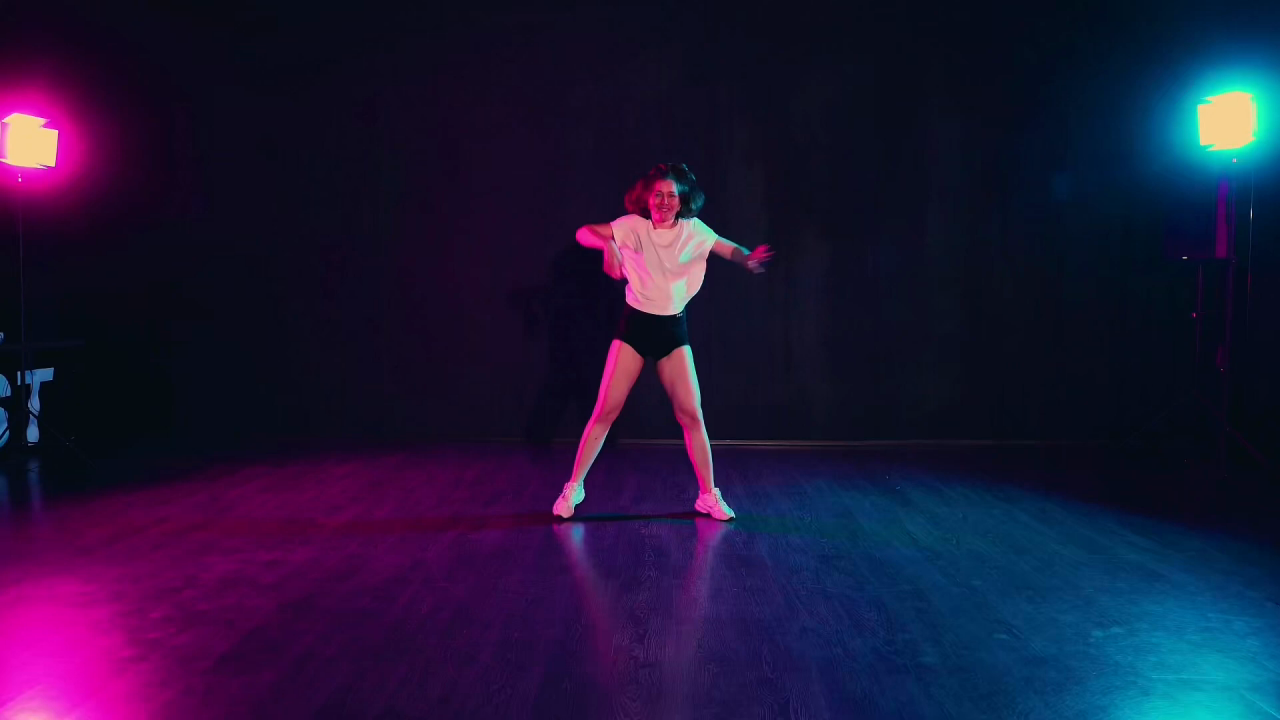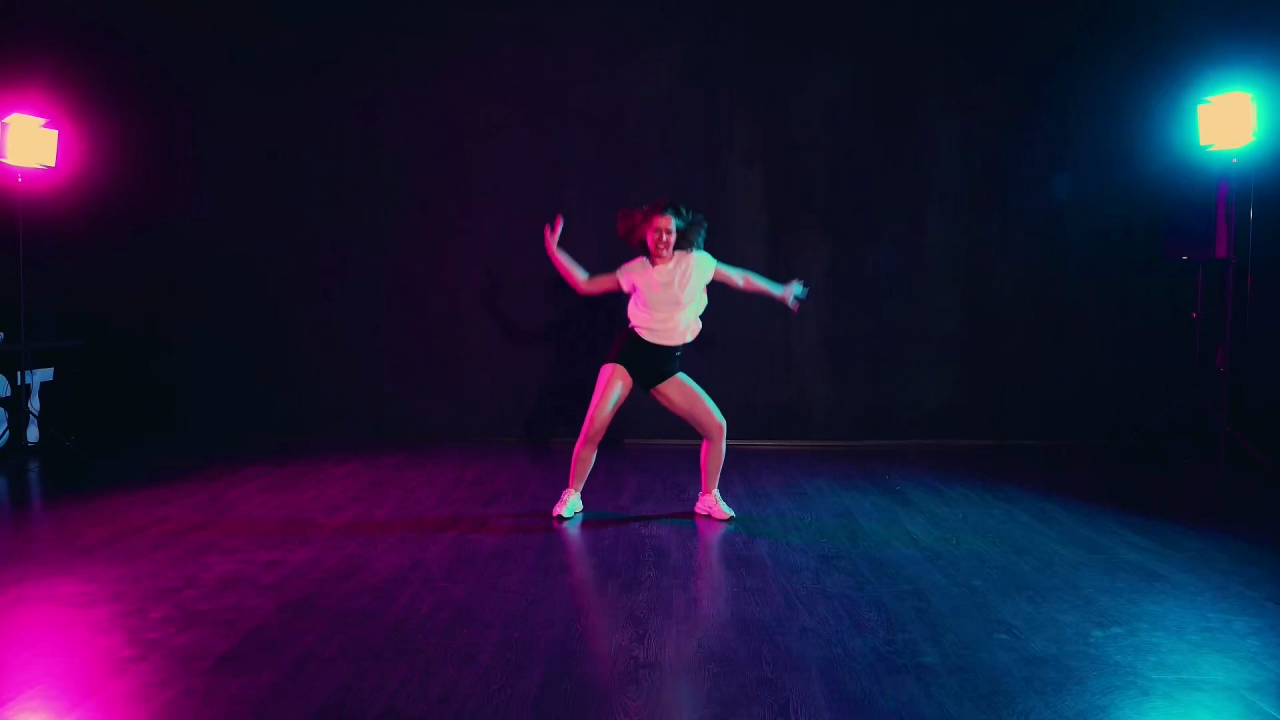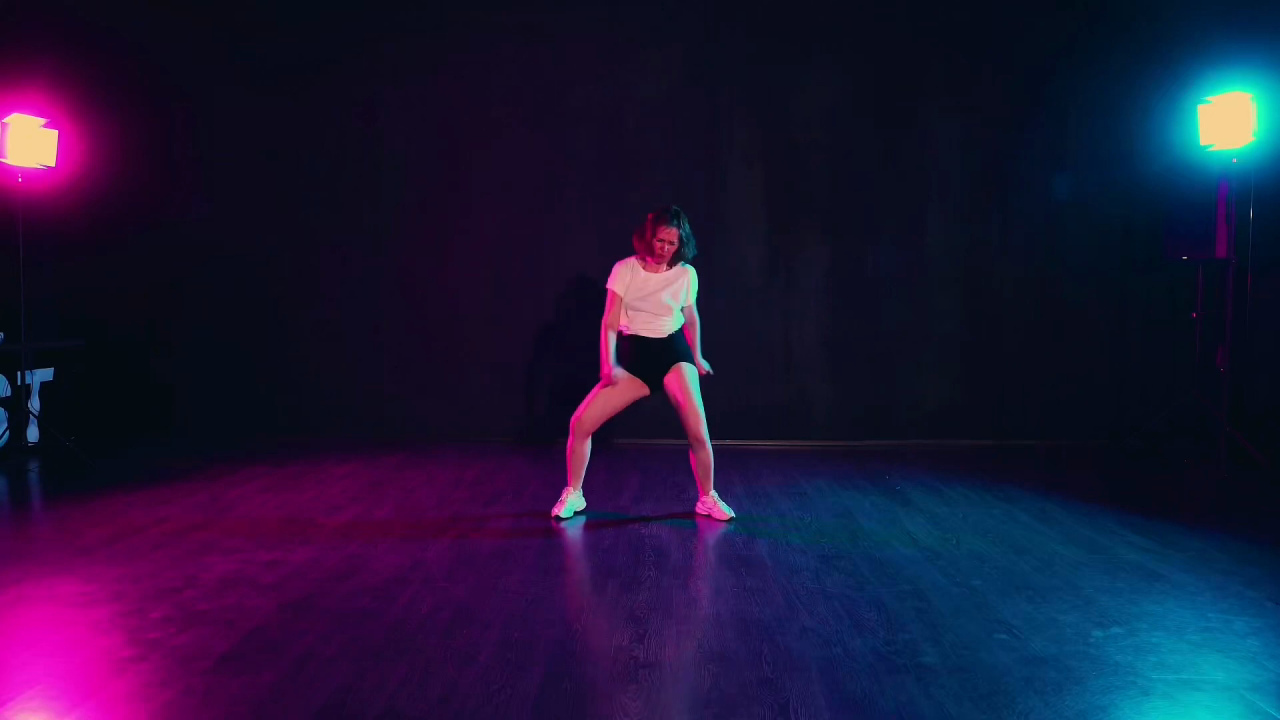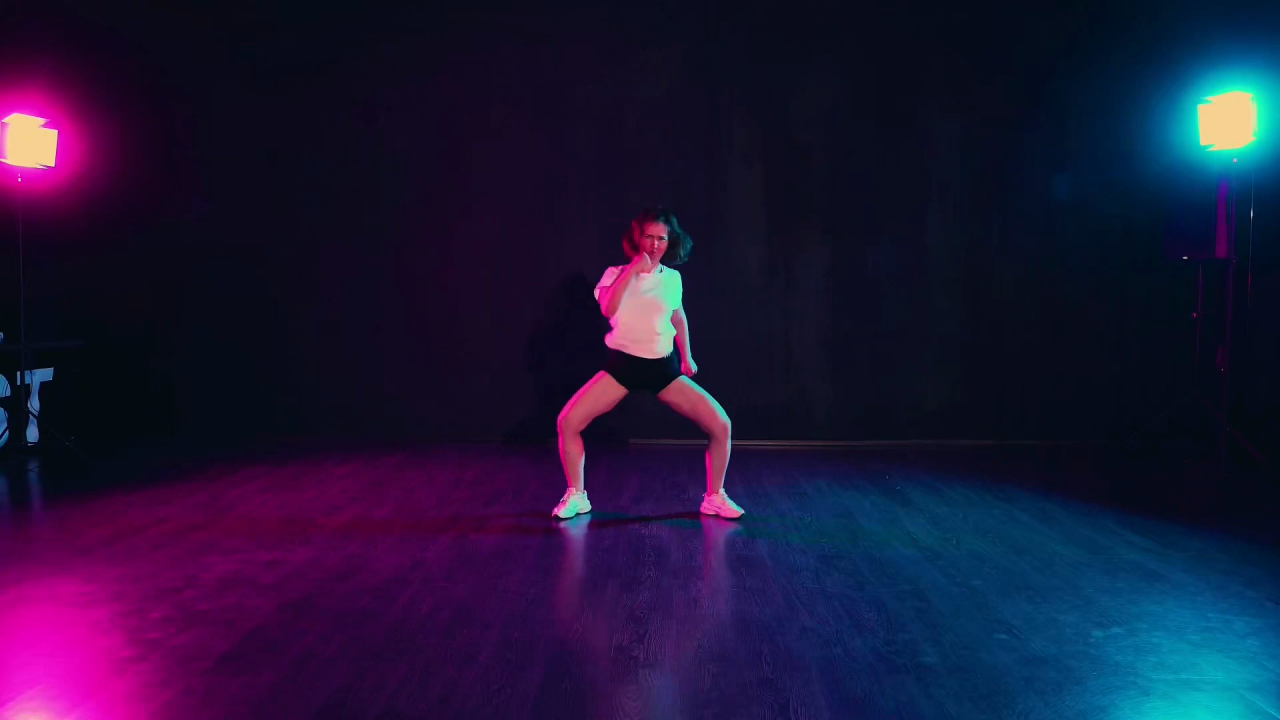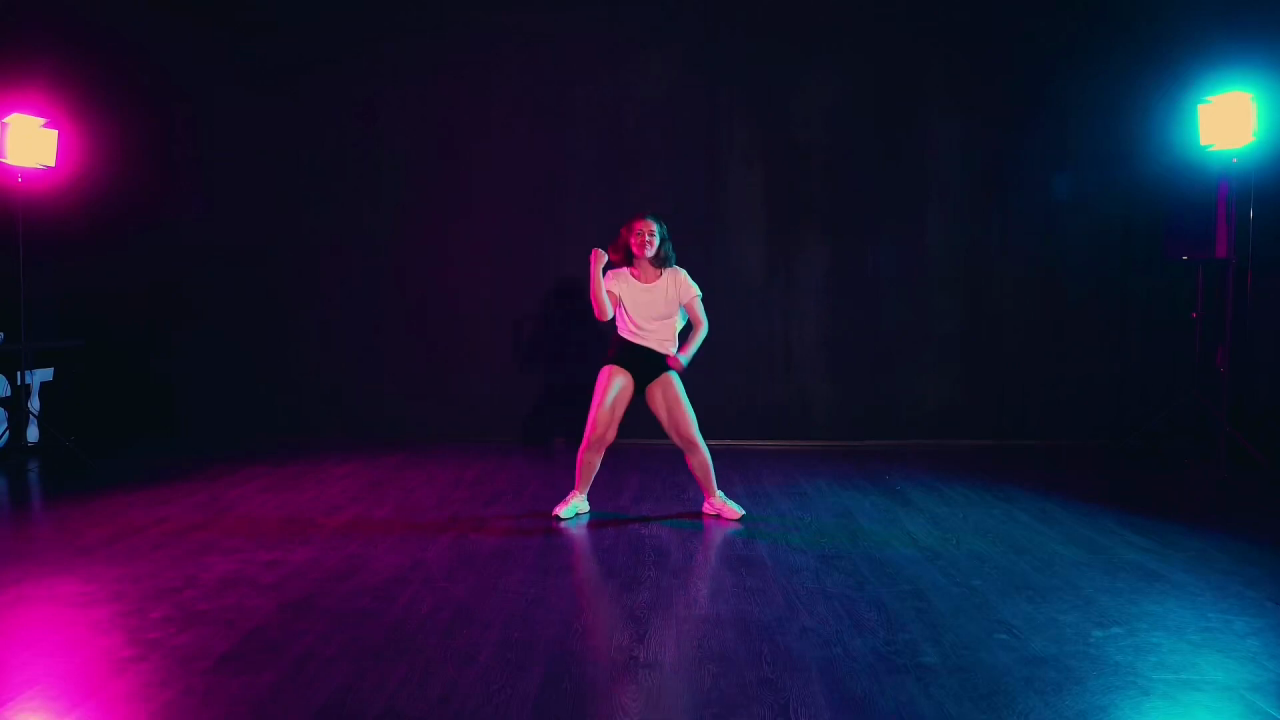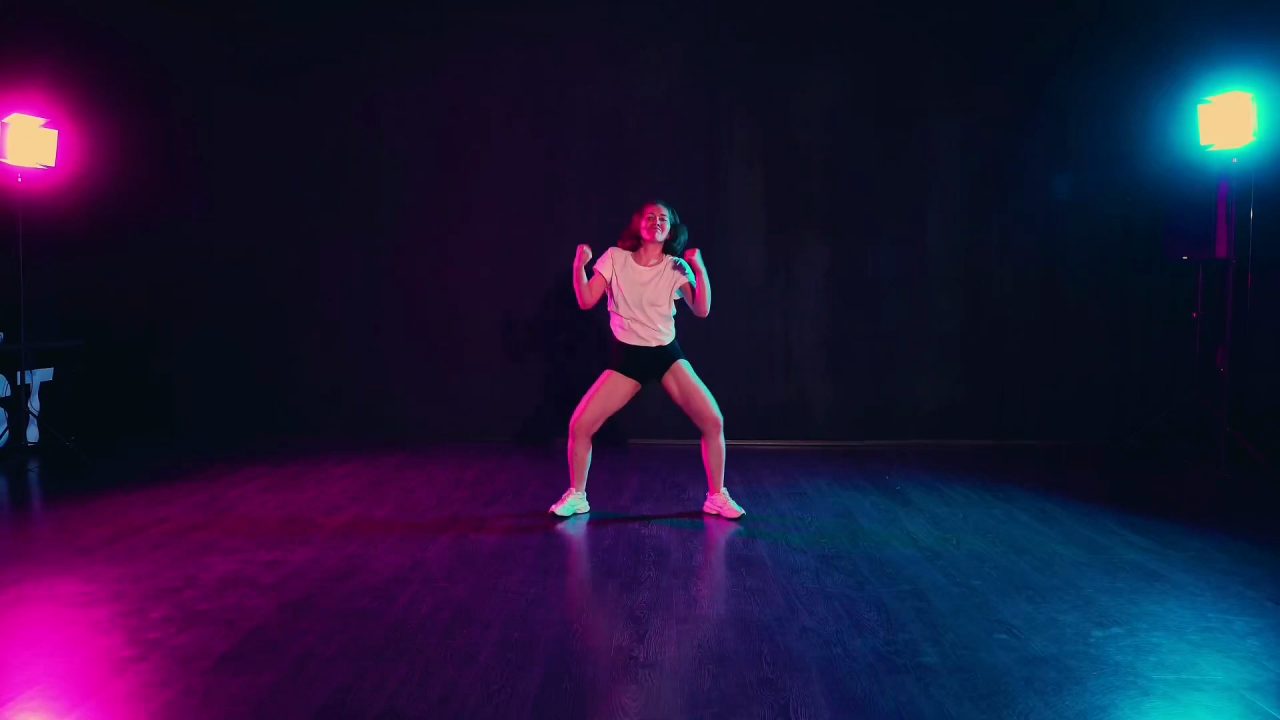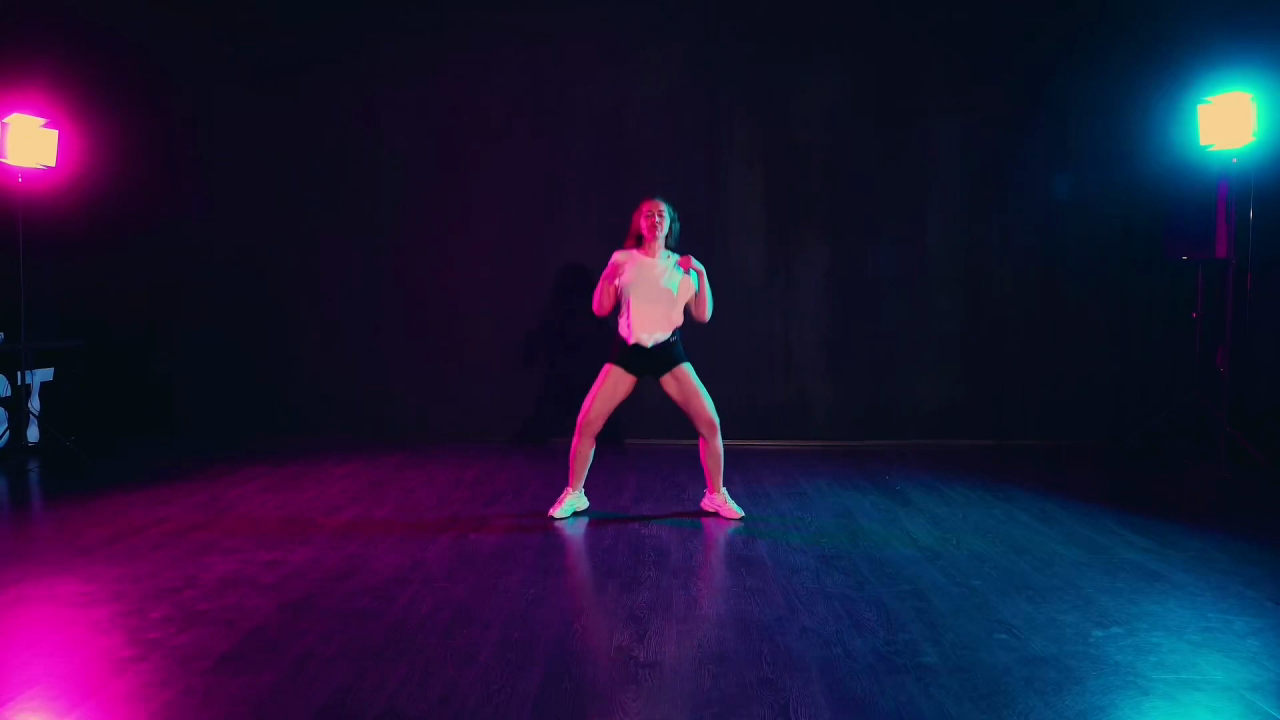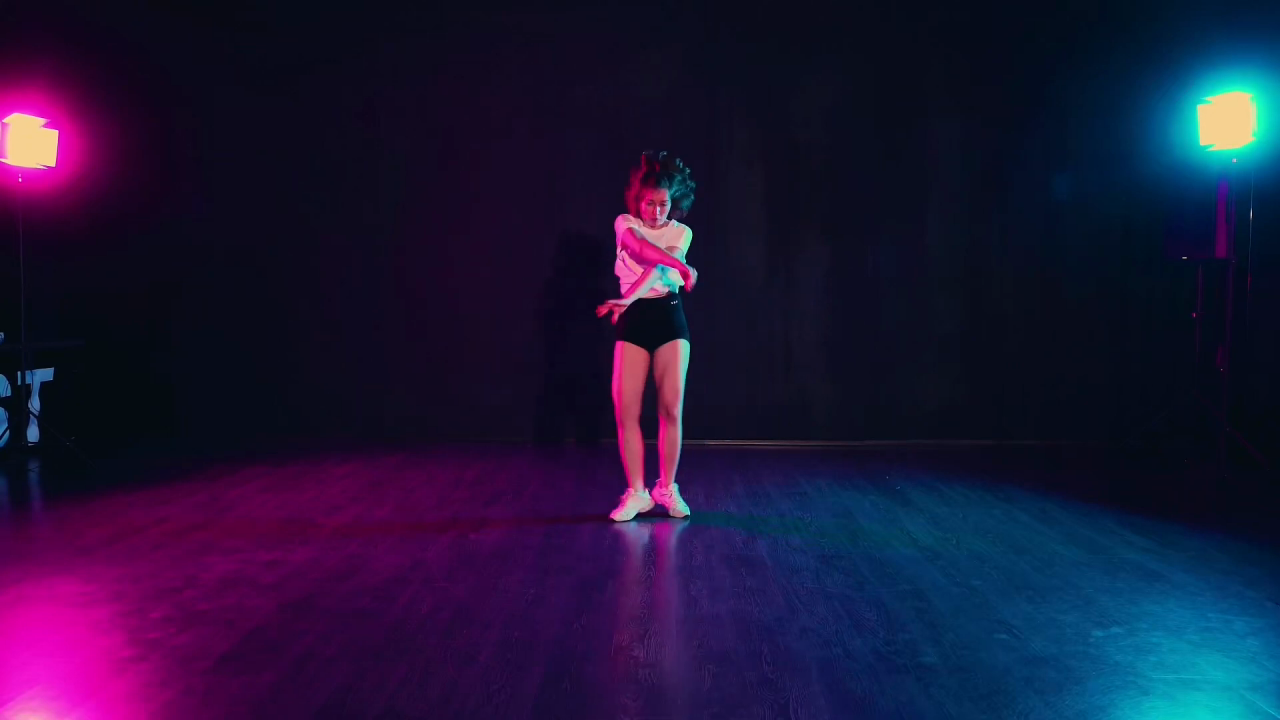
dt=0.2s
person 1, frame 1
left shoulder: (691, 230)
right shoulder: (630, 226)
left elbow: (730, 249)
right elbow: (584, 233)
left wrist: (750, 258)
right wrist: (606, 242)
left hip: (671, 330)
right hip: (633, 327)
left knee: (692, 415)
right knee: (606, 411)
left ankle: (708, 495)
right ankle: (574, 487)
person 1, frame 2
left shoulder: (695, 262)
right shoulder: (637, 269)
left elbow: (736, 278)
right elbow: (585, 285)
left wrist: (779, 291)
right wrist: (554, 249)
left hip: (665, 365)
right hip: (631, 353)
left knee: (715, 428)
right knee: (593, 429)
left ankle: (708, 498)
right ankle: (571, 496)
person 1, frame 3
left shoulder: (687, 275)
right shoulder: (625, 269)
right elbow: (610, 320)
left wrist: (697, 356)
right wrist: (608, 362)
left hip: (673, 353)
right hip: (635, 359)
left knee: (698, 434)
right knee: (580, 423)
left ankle: (708, 498)
right ankle: (573, 494)
person 1, frame 4
left shoulder: (672, 278)
right shoulder: (616, 273)
right elbow: (607, 309)
left wrist: (687, 357)
right wrist: (629, 272)
left hip: (663, 370)
right hip: (622, 366)
left knee: (720, 425)
right knee: (567, 422)
left ankle: (715, 497)
right ankle: (576, 495)
person 1, frame 5
left shoulder: (677, 277)
right shoulder: (616, 277)
left elbow: (700, 322)
right elbow: (603, 314)
left wrist: (686, 353)
right wrist: (596, 270)
left hip: (661, 365)
right hip: (623, 357)
left knee: (689, 439)
right knee: (597, 435)
left ankle: (713, 499)
right ankle: (578, 497)
person 1, frame 6
left shoulder: (677, 268)
right shoulder: (614, 258)
left elbow: (702, 310)
right elbow: (585, 301)
left wrist: (699, 269)
right wrist: (579, 265)
left hip: (666, 356)
right hip: (627, 358)
left knee: (712, 421)
right knee: (580, 424)
left ankle: (717, 496)
right ankle: (576, 494)
person 1, frame 7
left shoulder: (682, 265)
right shoulder: (621, 260)
left elbow: (703, 316)
right elbow: (600, 309)
left wrist: (701, 276)
right wrist: (611, 281)
left hip: (669, 352)
right hip: (628, 351)
left knee: (709, 422)
right knee: (587, 423)
left ankle: (717, 495)
right ankle: (574, 494)
person 1, frame 8
left shoulder: (680, 231)
right shoulder: (626, 223)
left elbow: (670, 264)
right elbow: (634, 246)
left wrist: (631, 294)
right wrist: (679, 267)
left hip: (668, 316)
right hip: (634, 319)
left knee: (671, 409)
right knee: (626, 411)
left ankle: (667, 488)
right ankle: (635, 492)
